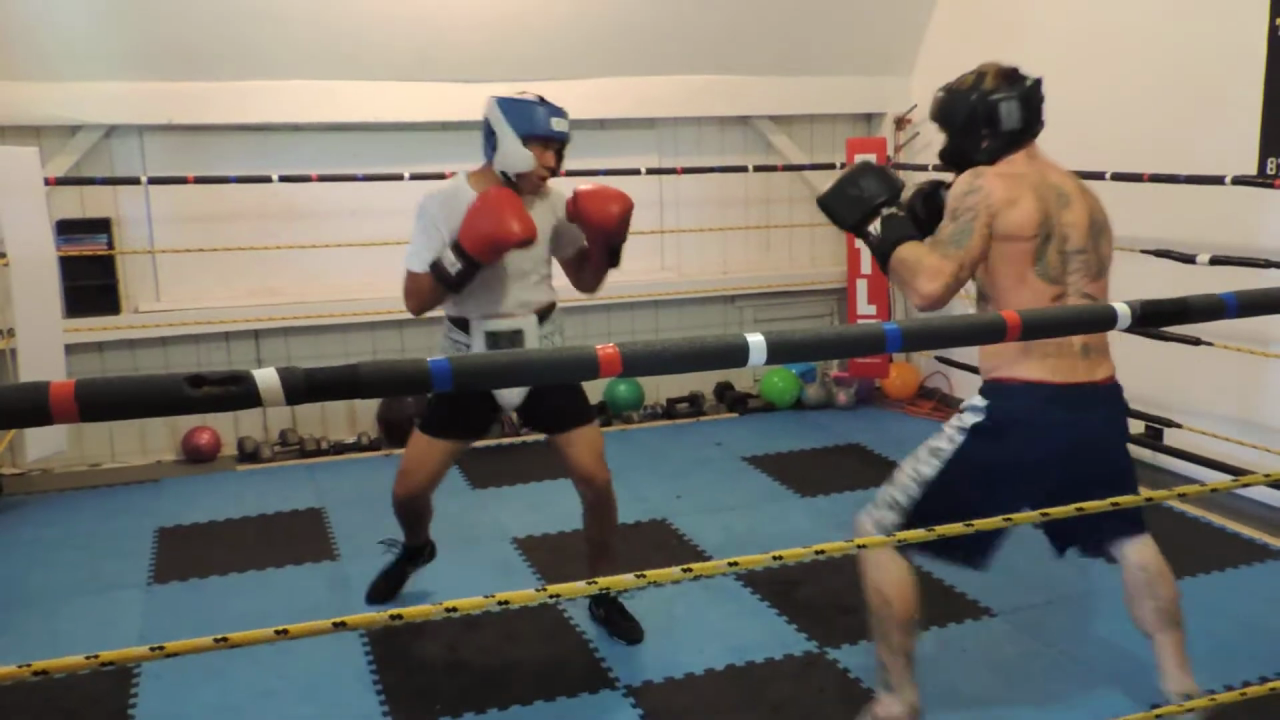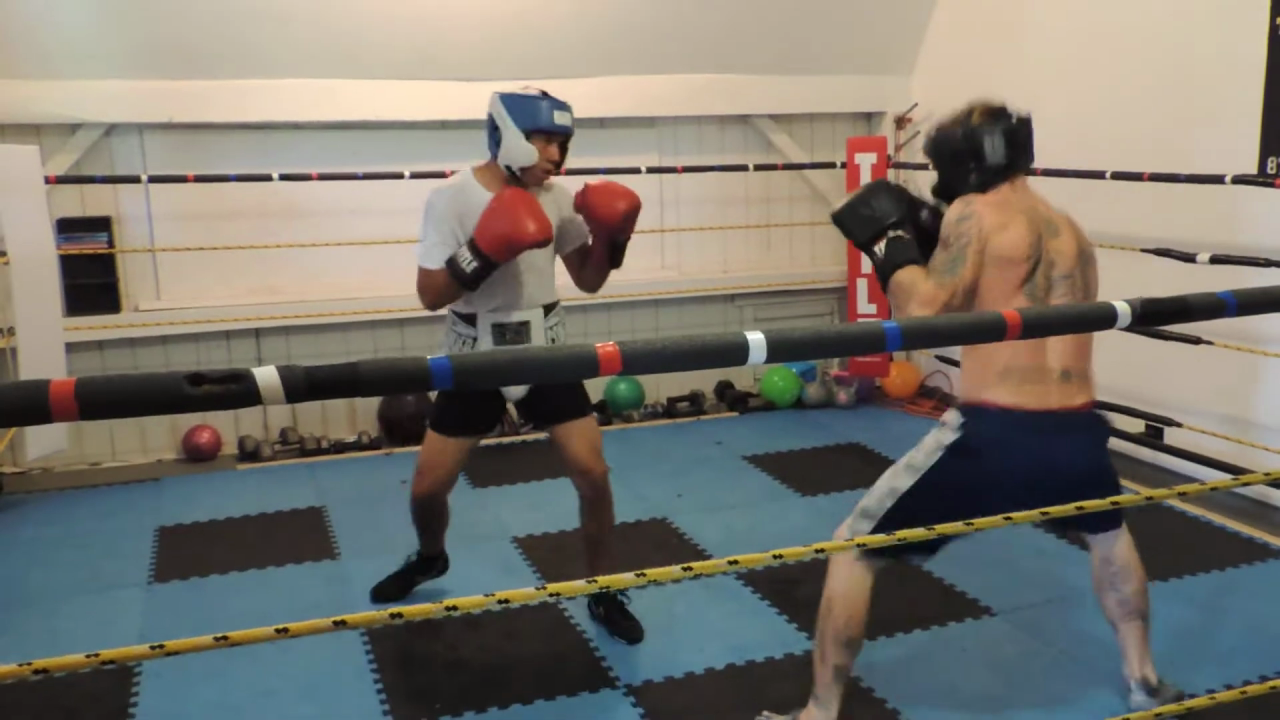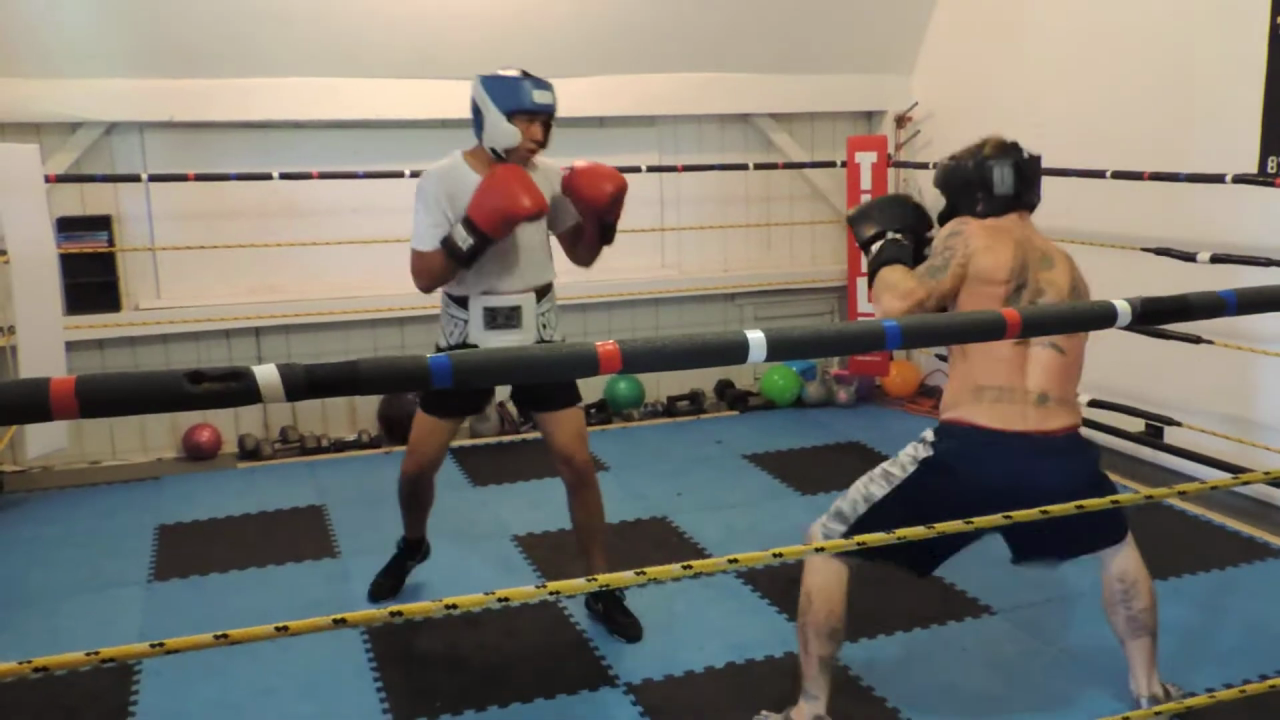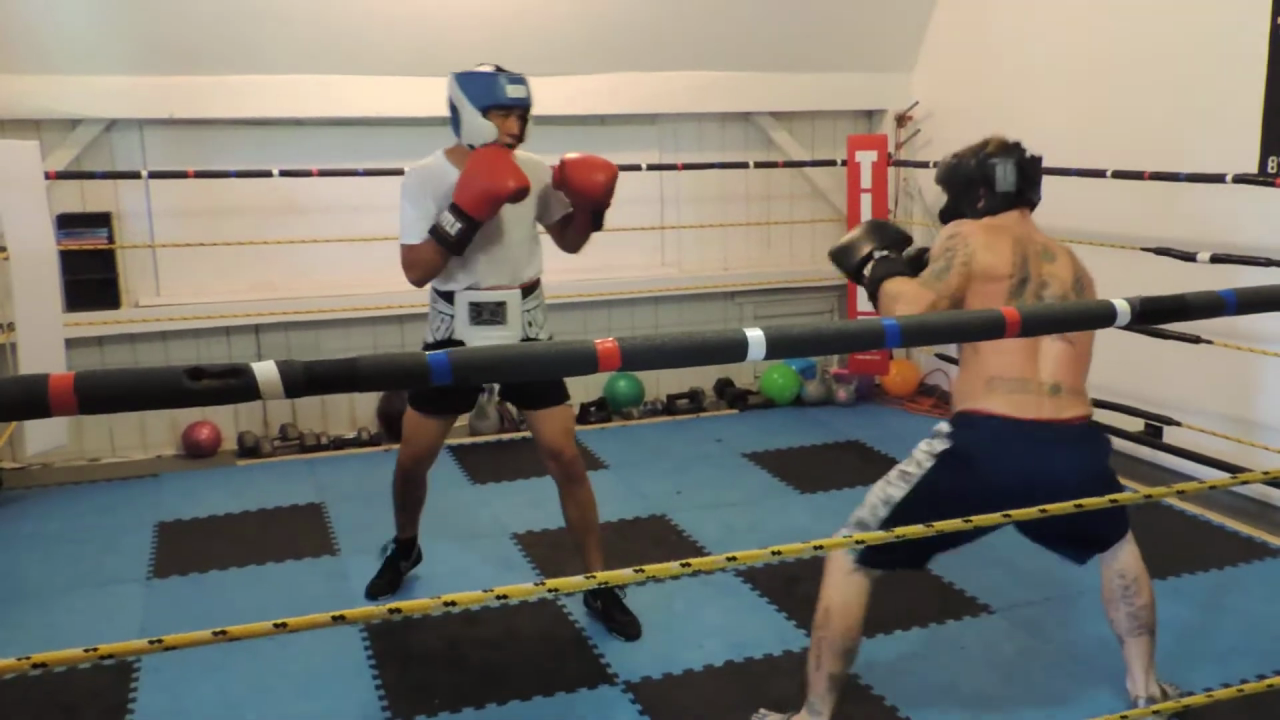
dt=0.1s
person 1, frame 1
left shoulder: (986, 186)
right shoulder: (1086, 199)
left elbow: (927, 289)
left wrist: (881, 223)
left hip: (1015, 411)
right hip: (1096, 406)
left knee: (880, 534)
right knee: (1129, 538)
person 1, frame 2
left shoulder: (975, 213)
right shoulder: (1072, 233)
left elbow: (923, 308)
left wrist: (887, 243)
left hip: (992, 433)
right hip: (1075, 432)
left knee: (853, 548)
right knee: (1108, 531)
person 1, frame 3
left shoulder: (968, 238)
right shoulder: (1070, 271)
left elbow: (897, 305)
left wrist: (887, 244)
left hip: (968, 452)
right hip: (1056, 457)
left knee: (829, 544)
right knee: (1116, 545)
person 1, frame 4
left shoulder: (967, 238)
right shoulder: (1074, 267)
left elbow: (908, 312)
left wrist: (877, 263)
left hip: (982, 444)
right hip: (1072, 447)
left knee: (849, 560)
right knee: (1117, 544)
person 2, frame 1
left shoulder: (556, 203)
right shoulder: (443, 203)
left elbow: (586, 281)
right elbow: (417, 299)
left wrist: (606, 240)
right wrist: (466, 256)
right hip: (472, 361)
left knee: (595, 482)
right knee: (410, 489)
left ankle: (604, 593)
right ankle: (414, 549)
person 2, frame 2
left shoulder: (560, 199)
right shoulder: (451, 198)
left elbow: (588, 280)
right elbow: (430, 295)
left wrist: (611, 237)
right wrist: (483, 253)
left hip: (545, 352)
right hip: (476, 355)
left knee: (592, 474)
right knee: (427, 488)
left ankle: (603, 591)
right ankle: (430, 557)
person 2, frame 3
left shoulder: (547, 179)
right shoulder: (442, 180)
left elbow: (582, 256)
right elbow: (424, 276)
left wrist: (603, 214)
right wrist: (477, 226)
left hip: (536, 335)
right hip: (467, 337)
left knee: (577, 464)
right knee: (418, 466)
left ankle: (601, 588)
right ankle: (411, 544)
person 2, frame 4
left shoulder: (534, 172)
right shoulder: (426, 178)
left elbow: (570, 241)
right elbow: (416, 271)
left wrist: (592, 204)
right wrist: (465, 211)
left hip: (525, 332)
right hip: (455, 335)
left knee: (566, 460)
right knee: (411, 460)
left ankle: (598, 585)
right ankle: (404, 547)
